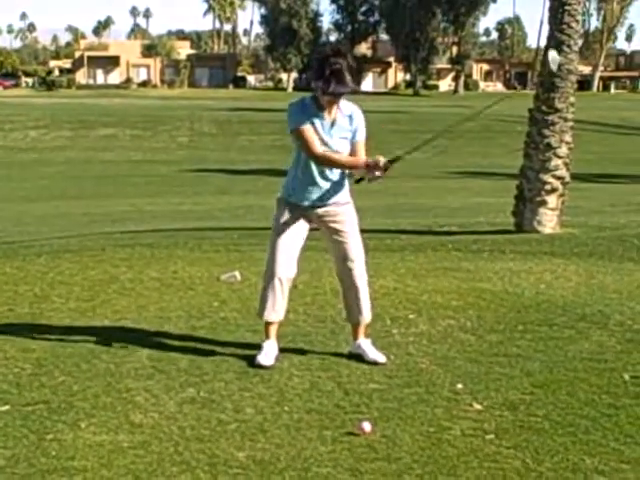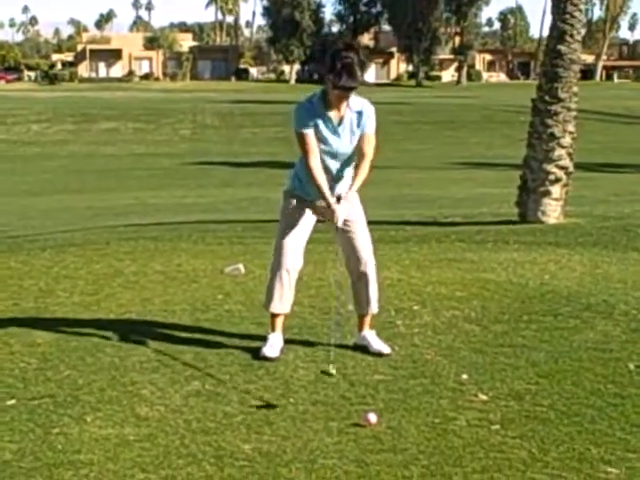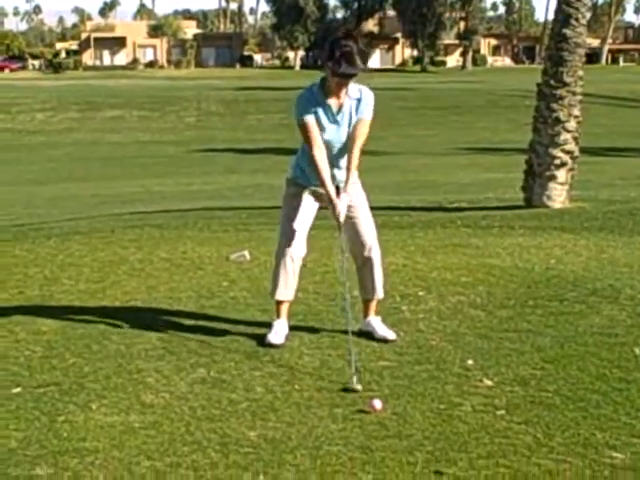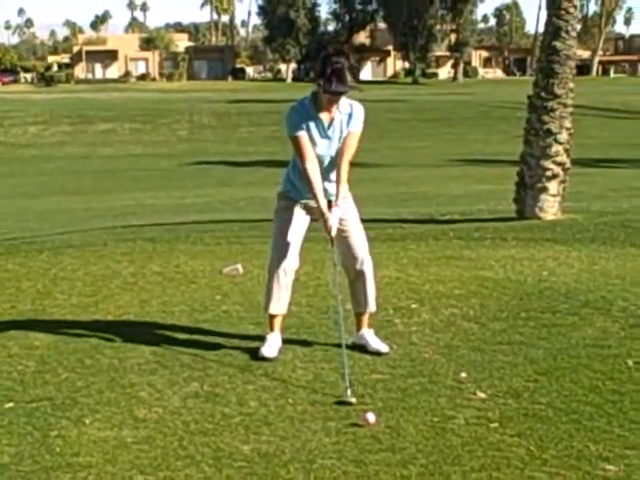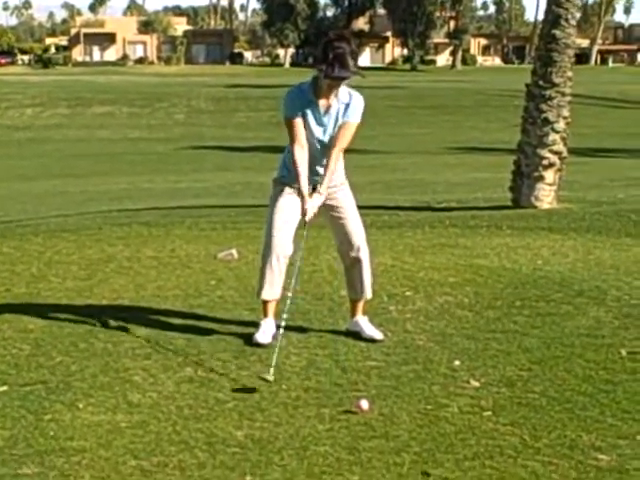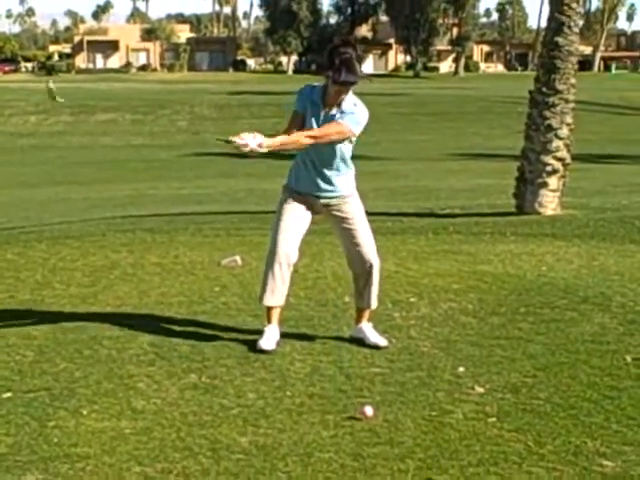
dt=0.4s
person 1, frame 1
left shoulder: (354, 115)
right shoulder: (298, 111)
left elbow: (357, 160)
right elbow: (318, 154)
left wrist: (372, 167)
right wrist: (365, 162)
left hip: (337, 202)
right hip: (296, 203)
left knee: (355, 270)
right knee: (279, 269)
left ankle: (360, 341)
right ankle: (270, 342)
person 1, frame 2
left shoulder: (365, 110)
right shoulder: (305, 110)
left elbow: (365, 157)
right elbow: (312, 160)
left wrist: (346, 199)
right wrist: (329, 202)
left hip: (345, 194)
right hip: (304, 195)
left knee: (364, 261)
right knee: (286, 260)
left ankle: (365, 332)
right ankle: (276, 334)
person 1, frame 3
left shoulder: (364, 97)
right shoulder: (306, 100)
left elbow: (355, 147)
right elbow: (316, 149)
left wrist: (346, 191)
right wrist: (331, 196)
left hip: (345, 181)
right hip: (306, 182)
left knee: (368, 247)
right knee: (290, 247)
left ankle: (370, 318)
right ankle: (280, 321)
person 1, frame 4
left shoulder: (354, 111)
right shoulder: (297, 114)
left elbow: (343, 161)
right elbow: (309, 164)
left wrist: (338, 205)
right wrist: (323, 210)
left hip: (336, 195)
right hip: (296, 196)
left knee: (360, 260)
right knee: (282, 261)
left ankle: (363, 330)
right ankle: (274, 335)
person 1, frame 5
left shoulder: (354, 102)
right shoulder: (296, 96)
left elbow: (336, 150)
right elbow: (299, 146)
left wrist: (319, 194)
right wrist: (303, 193)
left hip: (333, 183)
right hip: (292, 181)
left knee: (357, 247)
right knee: (276, 245)
left ankle: (358, 318)
right ankle: (268, 321)
person 1, frame 6
left shoulder: (357, 113)
right shoulder: (307, 94)
left elbow: (311, 138)
right elbow: (288, 134)
left wrist: (263, 142)
right wrist: (260, 139)
left hip: (341, 194)
right hip: (299, 190)
left knee: (367, 258)
right knee: (282, 253)
left ankle: (363, 325)
right ankle: (272, 327)
